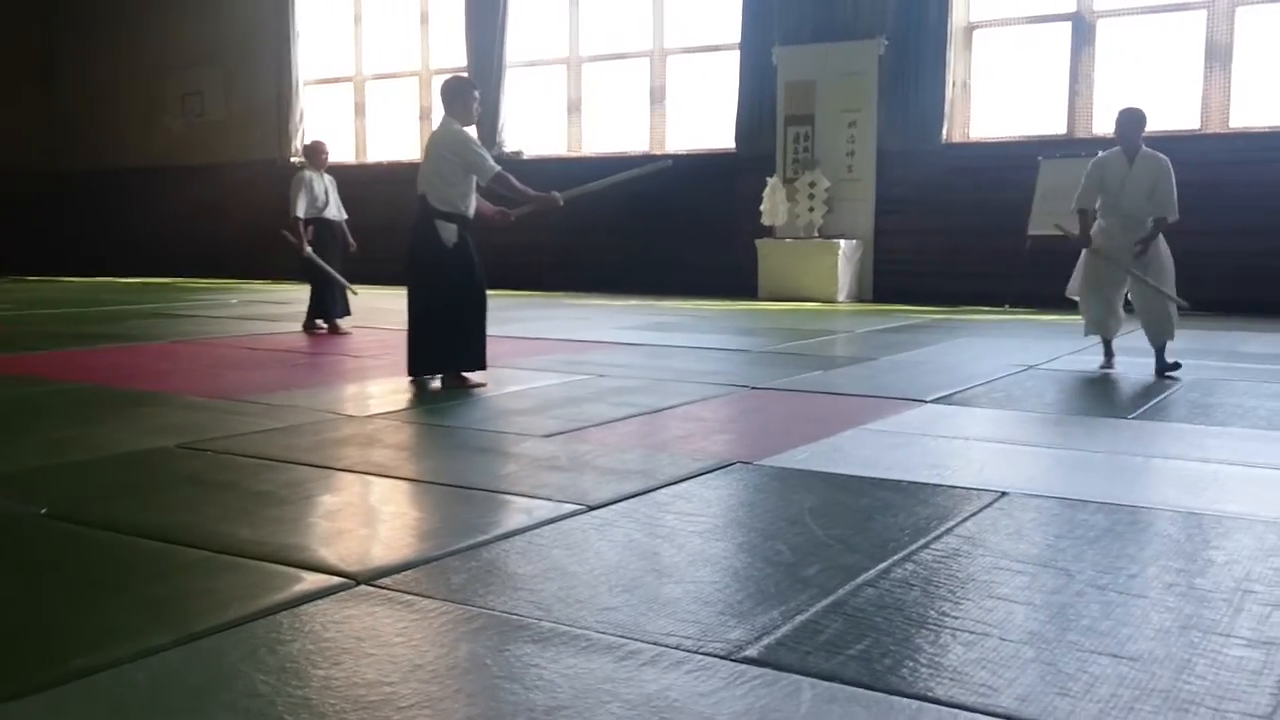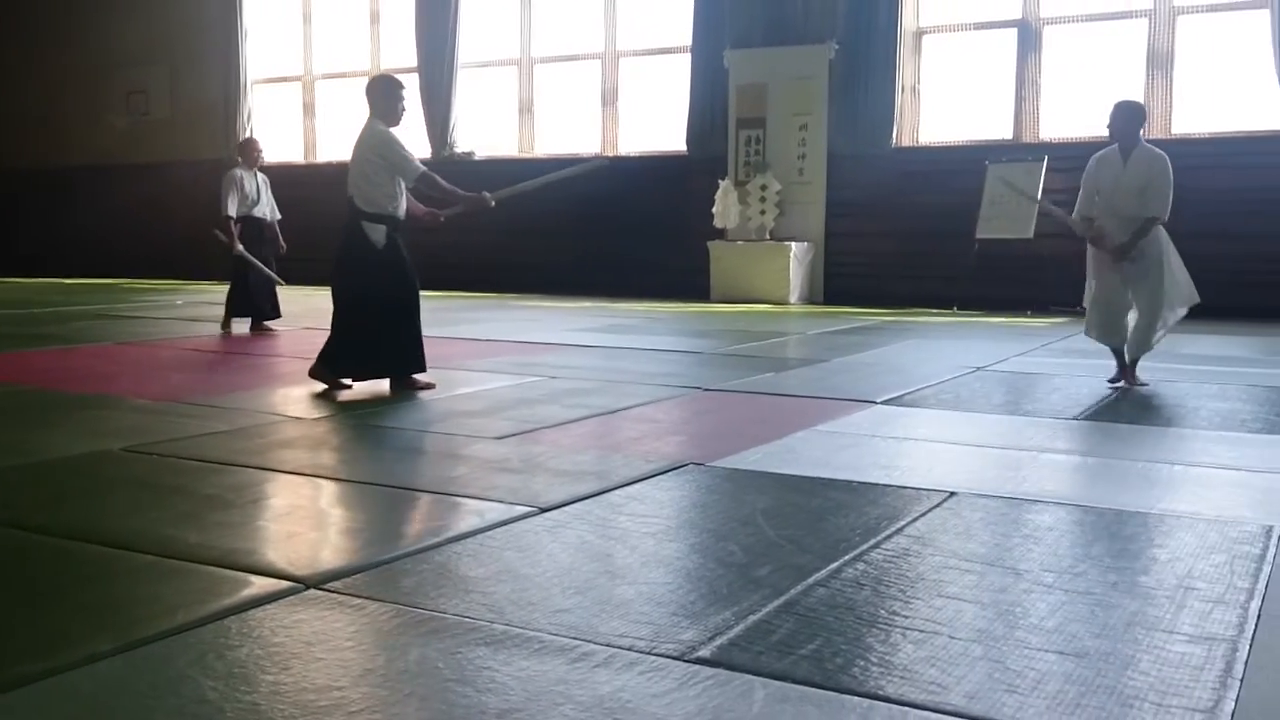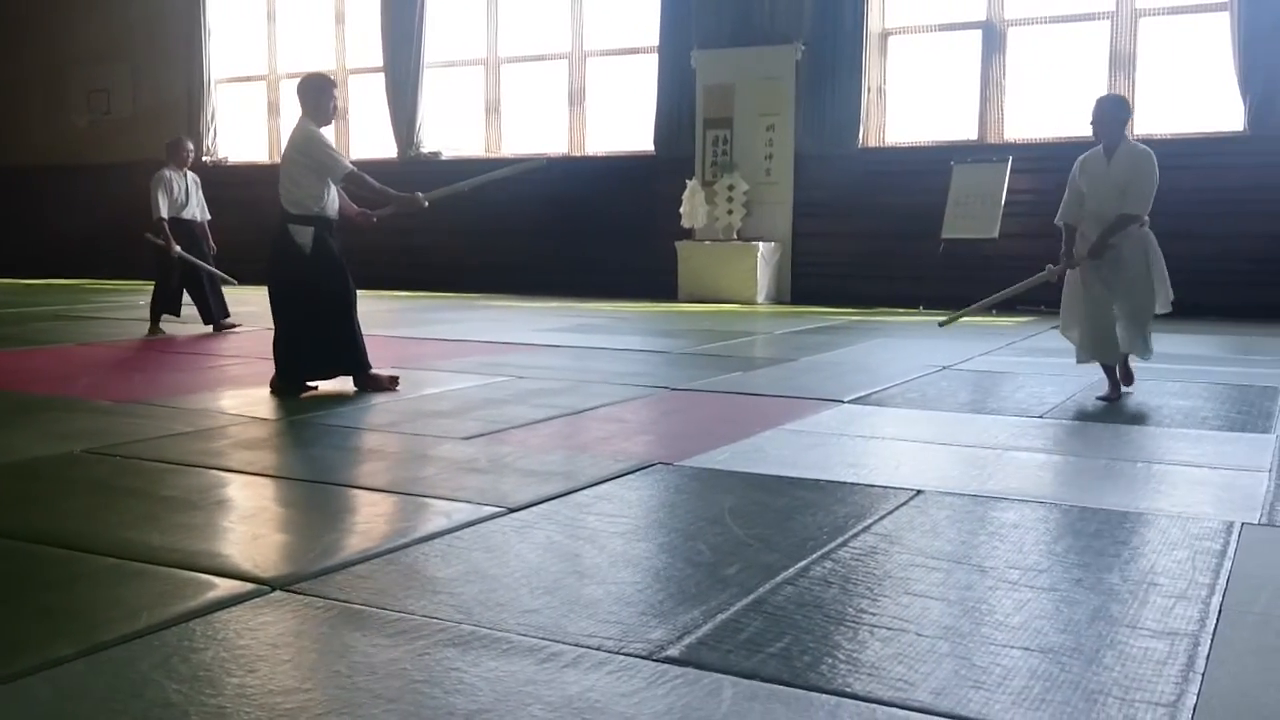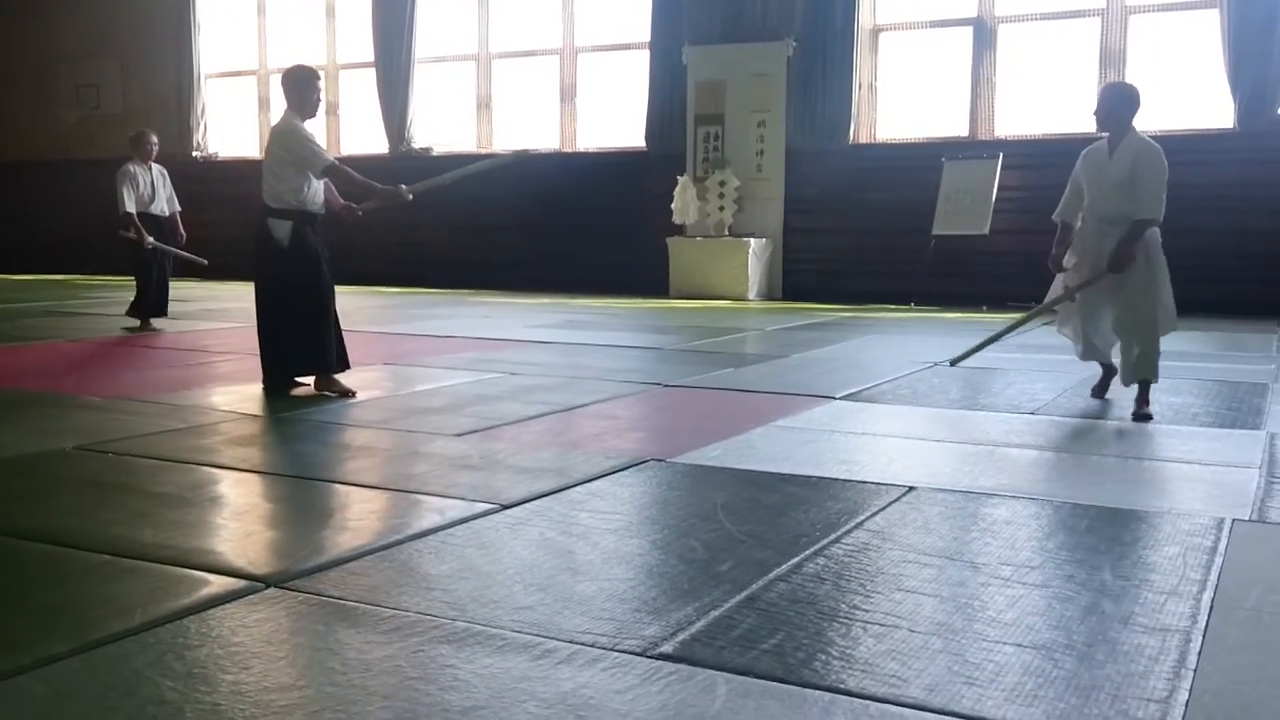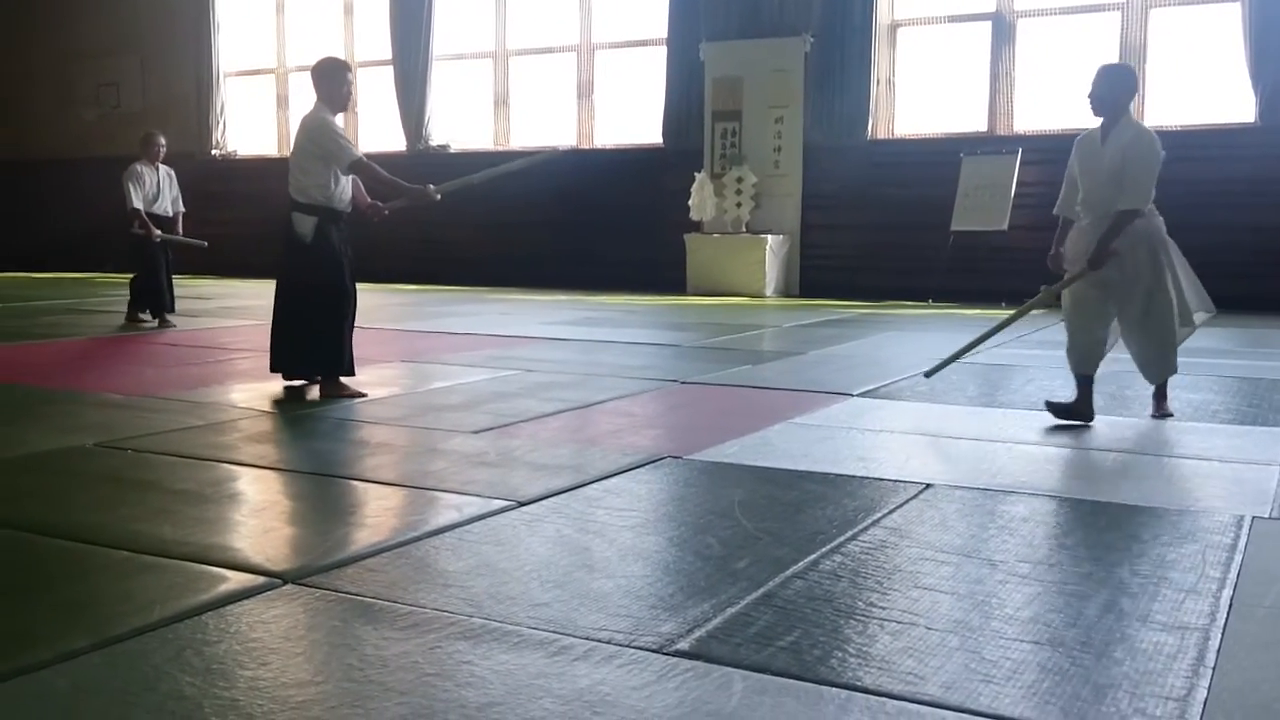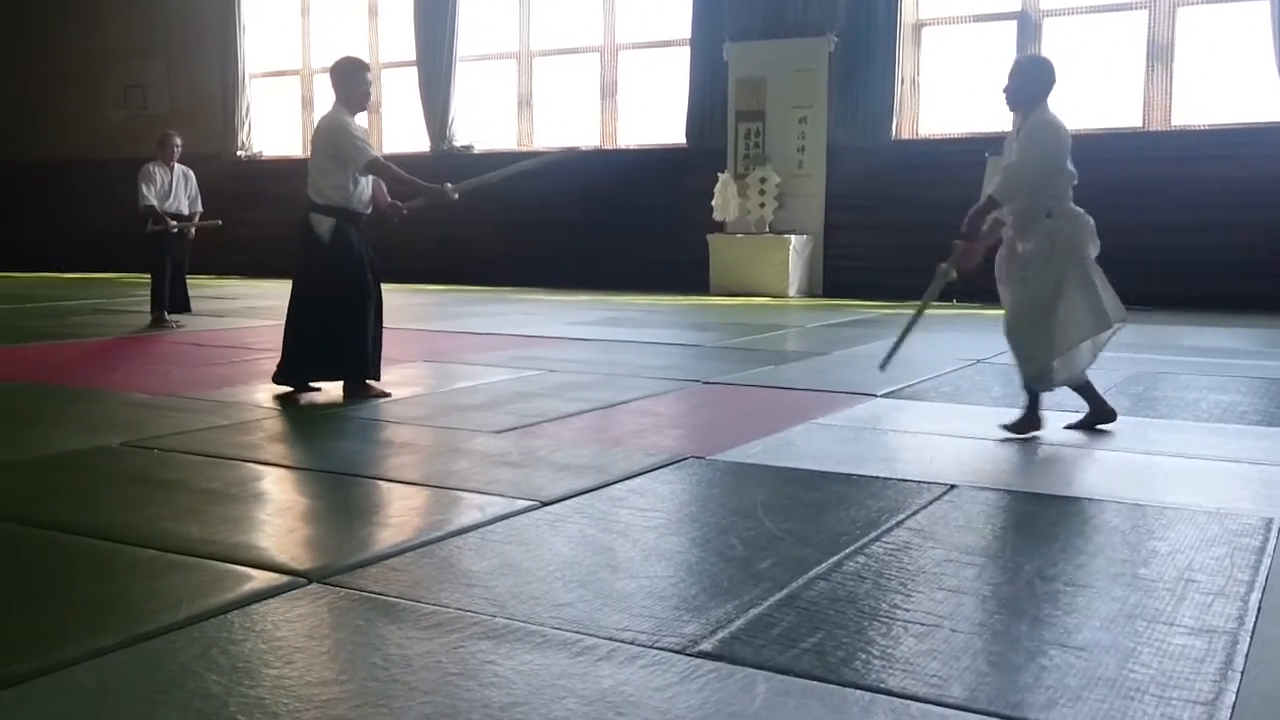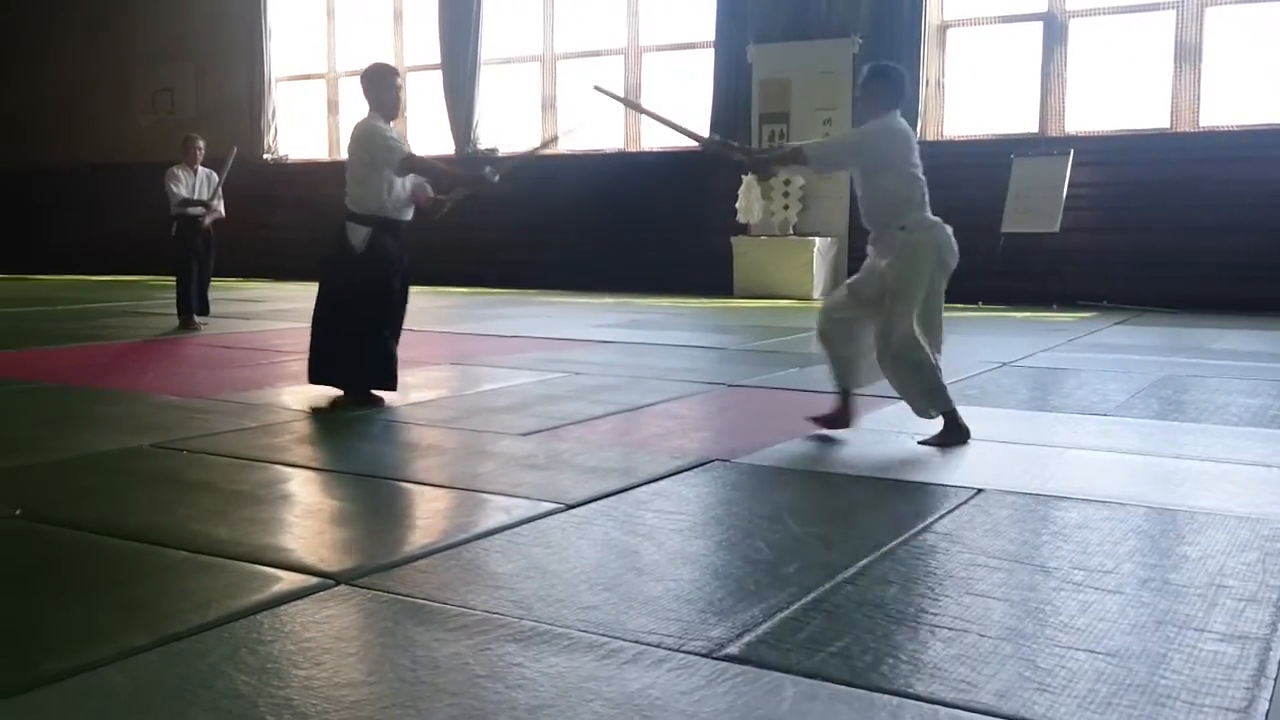
dt=0.4s
person 1, frame 1
left shoulder: (1159, 163)
right shoulder: (1102, 162)
left elbow: (1166, 208)
right elbow: (1086, 200)
left wrist: (1151, 238)
right wrist: (1084, 230)
left hip: (1143, 236)
right hip: (1108, 235)
left knee: (1155, 299)
right knee: (1101, 296)
left ankle: (1160, 359)
right ankle: (1108, 351)
person 1, frame 2
left shoulder: (1157, 160)
right shoulder: (1099, 160)
left elbow: (1158, 210)
right elbow: (1086, 204)
left wrist: (1131, 242)
right wrist: (1092, 233)
left hip: (1145, 239)
right hip: (1108, 240)
left knee: (1149, 306)
right knee: (1108, 301)
left ankle: (1131, 365)
right ankle: (1120, 361)
person 1, frame 3
left shoulder: (1142, 158)
right shoulder: (1085, 162)
left elbow: (1136, 209)
right elbow: (1071, 210)
left wrist: (1104, 239)
right wrist: (1068, 248)
left hip: (1130, 244)
right hip: (1090, 245)
left knee: (1134, 312)
right knee: (1094, 314)
left ankle: (1123, 358)
right ankle: (1113, 380)
person 1, frame 4
left shoulder: (1148, 153)
right shoulder: (1090, 155)
left elbow: (1150, 211)
right elbow: (1071, 205)
left wrist: (1124, 248)
right wrist: (1059, 248)
left hip: (1133, 247)
right hip: (1091, 246)
left knee: (1137, 324)
right knee: (1089, 318)
left ankle: (1142, 398)
right ankle: (1107, 368)
person 1, frame 5
left shoulder: (1142, 141)
right shoulder: (1085, 143)
left elbow: (1134, 202)
right elbow: (1070, 199)
left wrist: (1104, 245)
right wrist: (1059, 245)
left hip: (1133, 240)
right hip: (1090, 239)
left knee: (1148, 324)
right knee: (1083, 321)
left ankle: (1160, 395)
right ankle: (1084, 401)
person 1, frame 6
left shoulder: (1046, 132)
right shoulder: (1024, 133)
left elbow: (1010, 187)
right elbow: (1011, 198)
left wrist: (971, 229)
right wrist: (981, 238)
left hip: (1055, 237)
right hip: (1030, 239)
left knee: (1026, 324)
right knee: (1031, 328)
left ankle: (1032, 410)
right ankle: (1097, 406)
person 1, frame 7
left shoulder: (885, 134)
right shoulder: (883, 135)
left elbow: (820, 154)
right elbow: (829, 156)
left wrist: (762, 160)
right wrist: (771, 162)
left hip: (911, 248)
right hip: (897, 248)
left knee: (901, 342)
right knee: (838, 319)
left ankle: (954, 424)
right ankle: (844, 408)
person 2, frame 1
left shoulder: (441, 137)
right shoulder: (458, 138)
right elbow: (496, 177)
left wrist: (489, 211)
right wrist: (538, 198)
left hip: (432, 228)
right hip: (445, 230)
left knee: (432, 298)
right knee: (463, 298)
left ankle: (425, 365)
right ankle: (452, 370)
person 2, frame 2
left shoulder: (371, 137)
right shoulder: (382, 139)
left elbow: (395, 188)
right elbow: (423, 178)
left wrist: (420, 212)
right wrist: (467, 199)
left hip: (366, 232)
right hip: (375, 233)
left knee: (358, 303)
right knee: (398, 299)
left ankle: (328, 364)
right ankle: (401, 373)
person 2, frame 3
left shoulder: (306, 137)
right shoulder: (310, 138)
left elbow: (331, 187)
right elbow: (352, 178)
left wrist: (353, 212)
right wrist: (400, 200)
left hip: (303, 234)
right hip: (307, 235)
left knee: (299, 307)
right knee: (336, 299)
left ankle: (288, 376)
right ankle: (360, 372)
person 2, frame 4
left shoulder: (294, 131)
right shoulder: (289, 131)
left elbow: (320, 178)
right elbow: (334, 170)
left wrist: (339, 205)
right wrist: (383, 193)
left hip: (294, 227)
right hip: (290, 229)
left knee: (284, 303)
right knee: (314, 297)
left ankle: (278, 373)
right ankle: (323, 372)
person 2, frame 5
left shoulder: (324, 125)
right shoulder: (320, 125)
left elbow: (348, 174)
right elbow: (361, 166)
left wrist: (365, 203)
right wrist: (411, 191)
left hip: (320, 224)
right hip: (316, 225)
left knee: (307, 298)
right knee: (333, 298)
left ankle: (299, 365)
right ankle: (330, 376)
person 2, frame 6
left shoulder: (349, 126)
right shoulder: (336, 126)
left elbow: (370, 175)
right elbow: (379, 167)
left wrist: (384, 203)
right wrist: (428, 190)
left hip: (340, 225)
right hip: (334, 226)
left knee: (318, 301)
right knee: (354, 300)
left ankle: (298, 371)
right ankle: (355, 378)
person 2, frame 7
left shoulder: (391, 134)
right shoulder: (370, 132)
left elbow: (414, 177)
right elbow: (416, 164)
left wrist: (427, 197)
right wrist: (463, 178)
left hip: (386, 235)
right hip: (369, 235)
right knee: (374, 311)
left ankle: (350, 381)
right ankle: (356, 385)
person 3, frame 1
left shoulder: (329, 179)
right shoulder: (304, 178)
left elbow: (338, 211)
right elbow: (298, 212)
left wrist: (347, 236)
right wrist: (302, 239)
left hip: (331, 230)
right hip: (316, 231)
left knee: (323, 277)
right knee: (326, 276)
left ankle: (311, 319)
right ankle: (331, 321)
person 3, frame 2
left shoulder: (263, 179)
right shoulder: (235, 176)
left elbow: (271, 211)
right elbow: (229, 212)
left wrist: (278, 237)
right wrist: (234, 238)
left hip: (263, 231)
right hip: (245, 230)
left knee: (265, 275)
right knee: (244, 276)
left ankle: (258, 320)
right ankle: (229, 317)
person 3, frame 3
left shoulder: (193, 178)
right shoulder: (163, 177)
left elbow: (201, 212)
right elbow: (160, 214)
left wrist: (208, 239)
right wrist: (170, 241)
left hip: (193, 232)
right hip: (175, 231)
left knee: (205, 275)
right knee: (168, 279)
left ankle: (217, 320)
right ankle: (155, 323)
person 3, frame 4
left shoulder: (160, 171)
right shoulder: (128, 171)
left elbow: (171, 203)
right elbow: (127, 209)
left wrist: (179, 227)
right wrist: (142, 233)
left hip: (162, 226)
right hip: (142, 226)
left knee: (162, 271)
right knee: (147, 273)
left ankle: (137, 309)
right ankle: (145, 317)
person 3, frame 5
left shoulder: (168, 173)
right shoulder: (135, 171)
left elbow: (176, 203)
right elbow: (135, 205)
left wrist: (178, 225)
right wrist: (150, 227)
left hip: (163, 226)
right hip: (144, 227)
left knee: (147, 272)
right knee: (156, 270)
left ankle: (134, 311)
right ankle: (162, 314)
person 3, frame 6
left shoulder: (187, 173)
right shoulder: (149, 171)
left elbow: (195, 204)
right elbow: (147, 203)
left wrist: (192, 225)
right wrist: (165, 220)
left hip: (181, 226)
right hip: (159, 226)
left knee: (178, 271)
right knee: (162, 269)
left ankle: (162, 313)
right ankle: (160, 313)
person 3, frame 7
left shoulder: (211, 175)
right shoulder: (174, 173)
left elbow: (219, 208)
right elbow: (179, 199)
left wrist: (208, 218)
right wrist: (202, 203)
left hip: (204, 228)
right hip: (184, 226)
left knee: (203, 273)
right knee: (187, 272)
left ankle: (194, 314)
right ankle: (187, 315)
